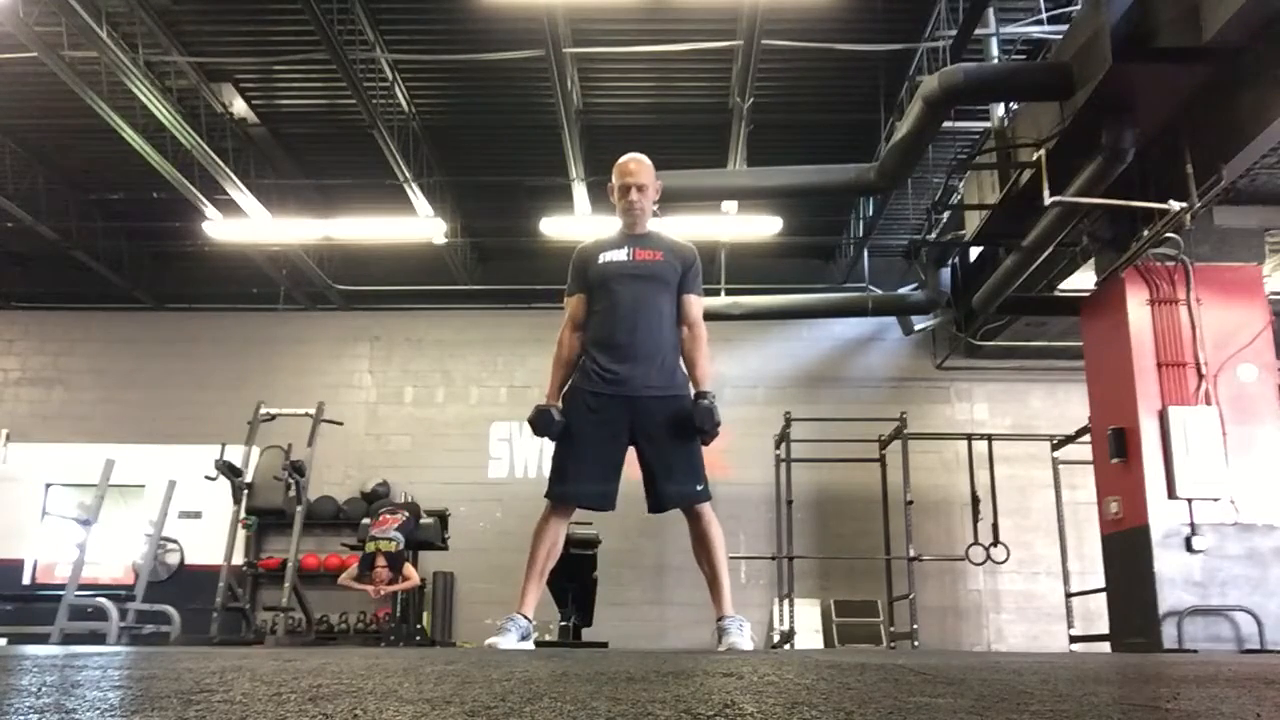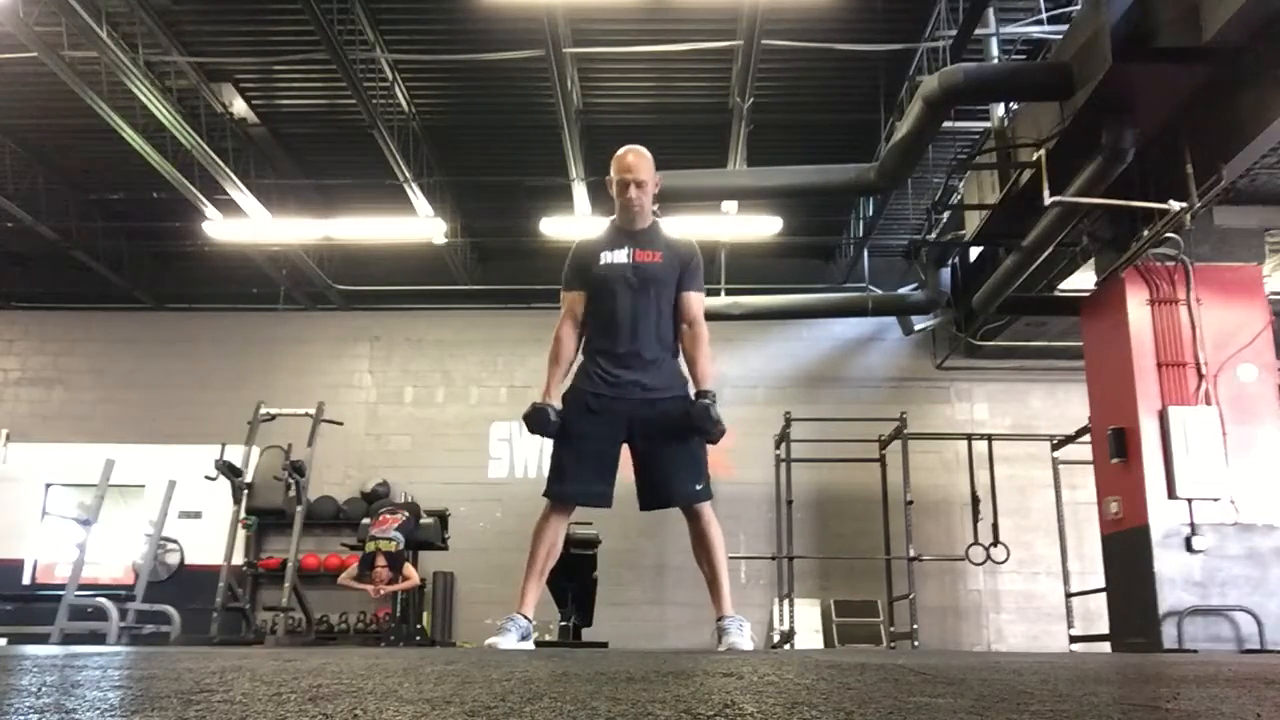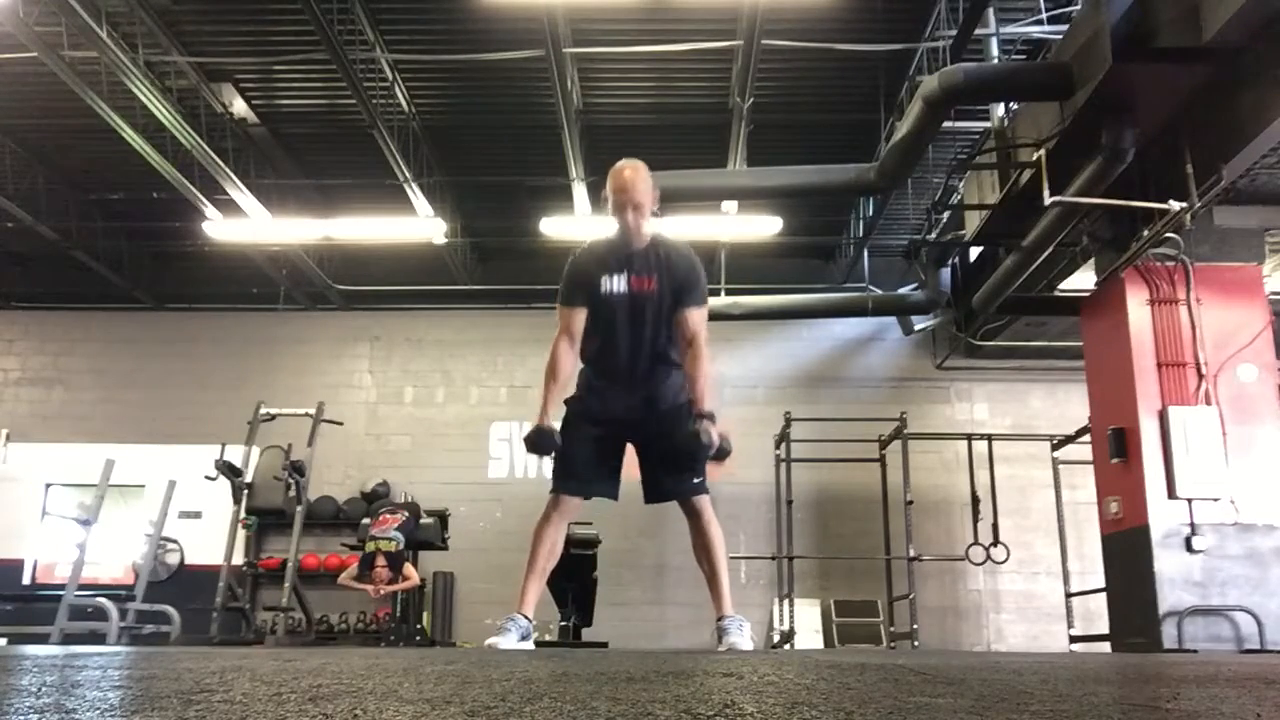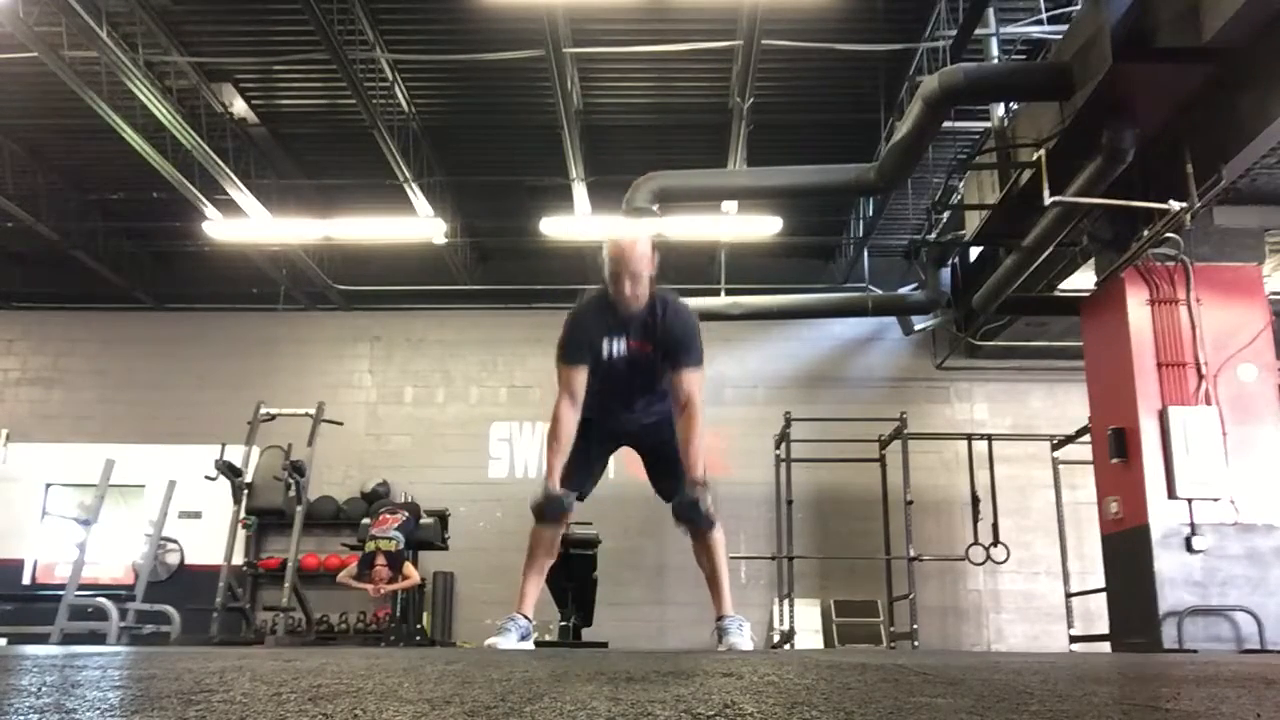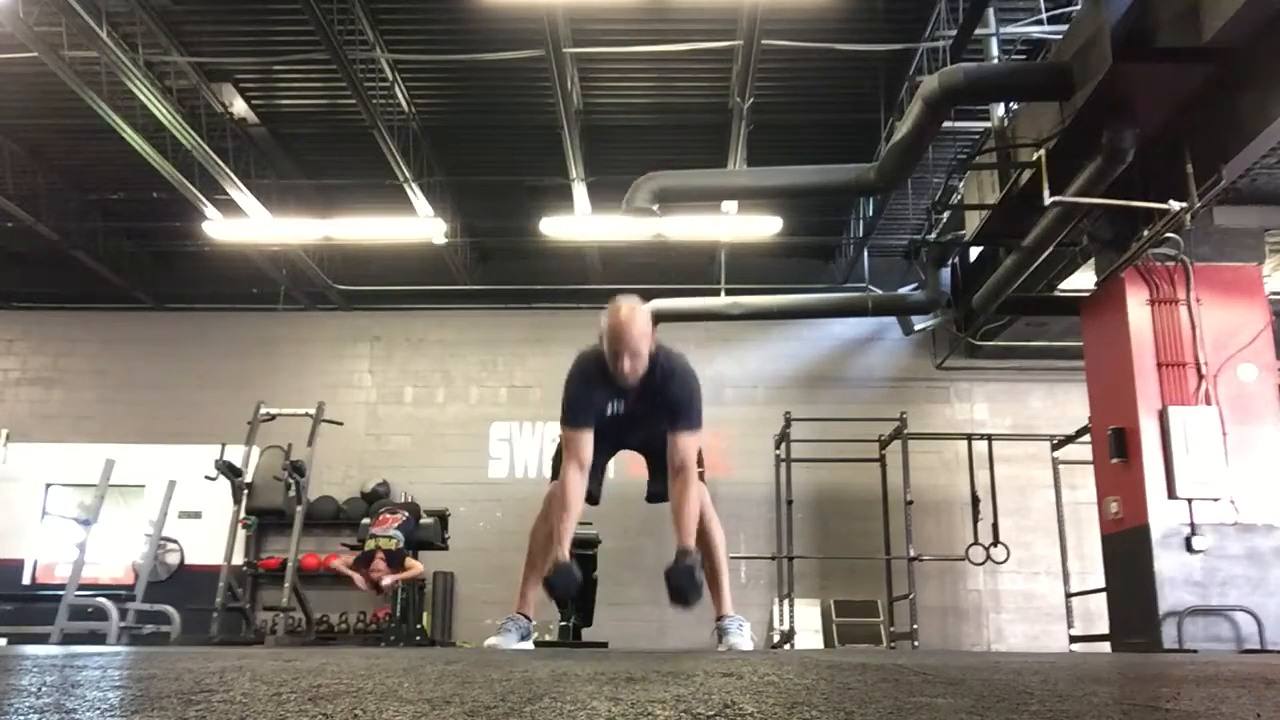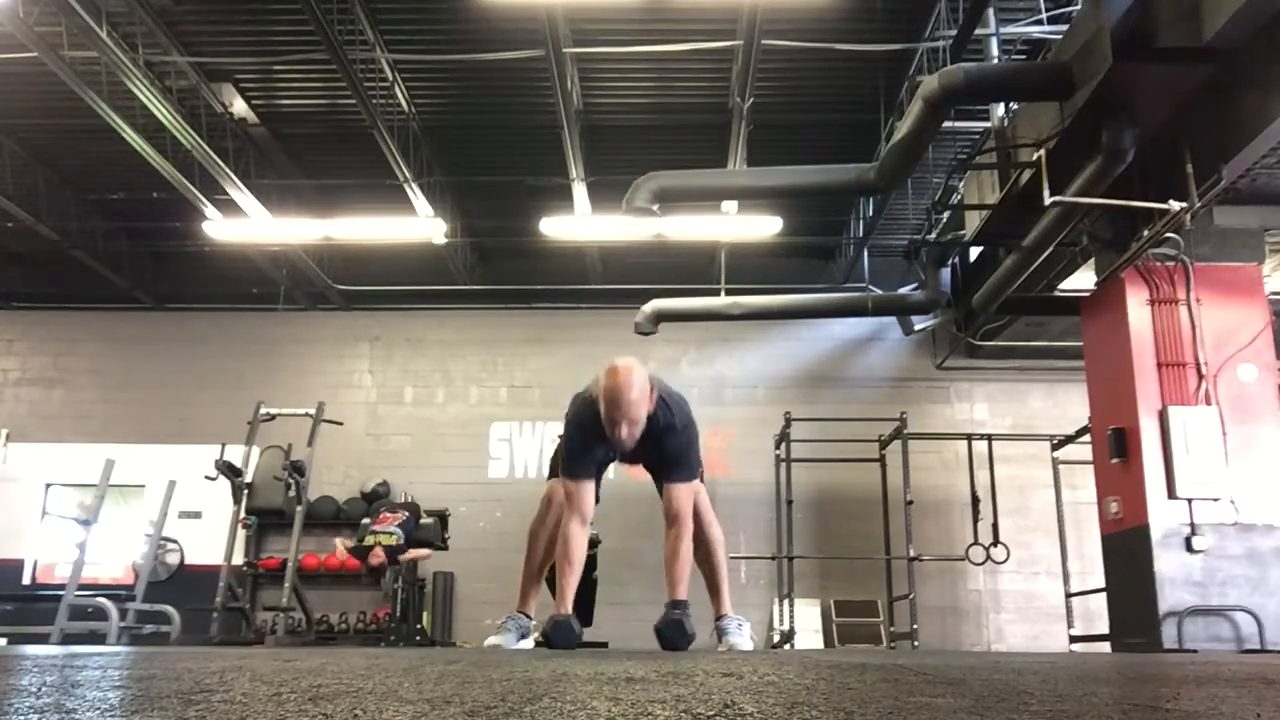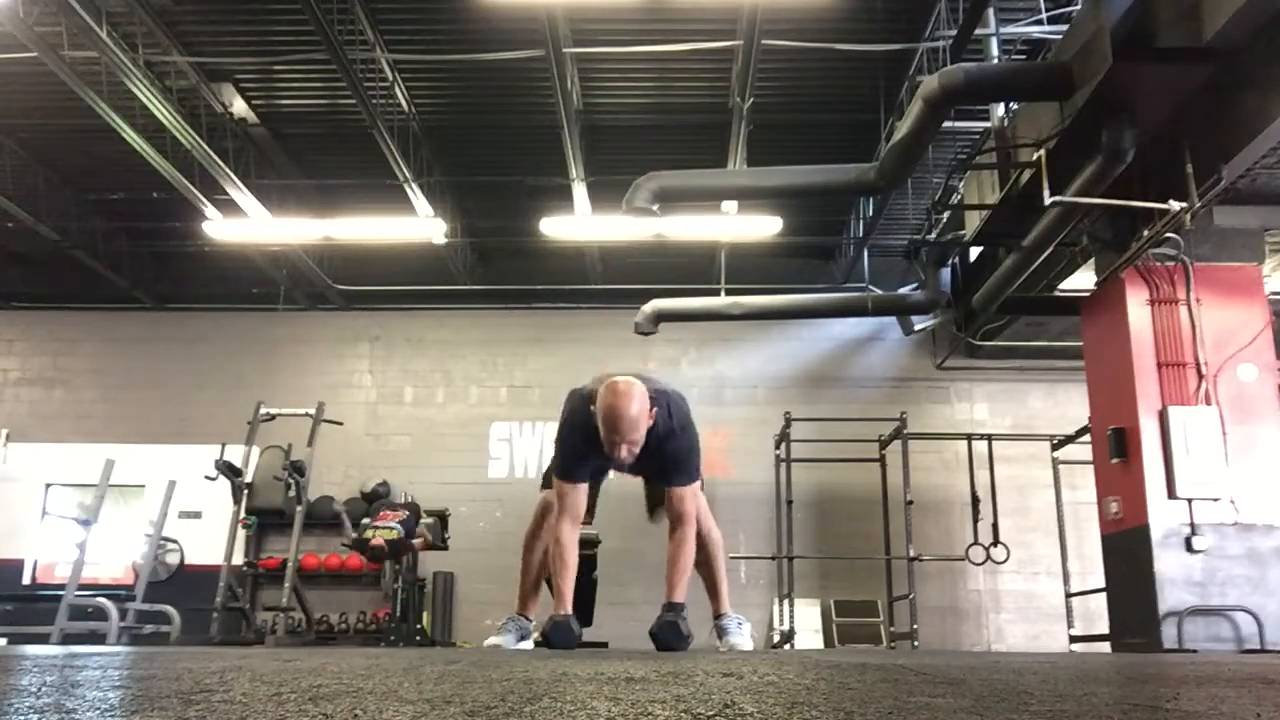
dt=0.2s
person 1, frame 1
left shoulder: (681, 254)
right shoulder: (589, 254)
left elbow: (693, 329)
right elbow: (573, 330)
left wrist: (704, 394)
right wrist: (552, 396)
left hip: (664, 396)
right hip: (595, 397)
left knee: (697, 504)
right knee: (561, 503)
left ankle: (729, 620)
right ankle: (521, 621)
person 1, frame 2
left shoulder: (682, 252)
right shoulder: (587, 251)
left elbow: (693, 325)
right elbow: (570, 326)
left wrist: (705, 393)
right wrist: (548, 394)
left hip: (664, 400)
right hip: (593, 400)
left knee: (697, 505)
right knee: (561, 505)
left ankle: (728, 619)
right ankle: (521, 620)
person 1, frame 3
left shoulder: (680, 262)
right shoulder: (586, 264)
left elbow: (694, 342)
right elbow: (567, 342)
left wrist: (703, 412)
right wrist: (547, 412)
left hip: (665, 403)
right hip: (595, 404)
left knee: (697, 501)
right knee: (563, 501)
left ankle: (729, 619)
right ankle: (521, 620)
person 1, frame 4
left shoulder: (678, 317)
right shoulder: (583, 318)
left elbow: (689, 403)
right elbow: (568, 401)
left wrist: (694, 477)
right wrist: (553, 481)
left hip: (658, 413)
right hip: (596, 414)
left knee: (698, 500)
right knee: (554, 504)
left ankle: (728, 620)
right ankle: (520, 621)
person 1, frame 5
left shoulder: (677, 375)
right shoulder: (584, 373)
left elbow: (682, 471)
right elbow: (576, 468)
left wrist: (686, 551)
right wrist: (560, 554)
left hip: (658, 423)
right hip: (599, 423)
left knee: (699, 500)
right knee: (556, 496)
left ankle: (728, 619)
right ankle: (521, 620)
person 1, frame 6
left shoulder: (676, 421)
right shoulder: (583, 418)
left elbow: (679, 520)
right elbow: (577, 520)
left wrist: (677, 605)
right wrist: (564, 610)
left hip: (659, 442)
right hip: (594, 442)
left knee: (698, 508)
right knee: (554, 503)
left ankle: (727, 619)
right ankle: (521, 619)
person 1, frame 7
left shoulder: (675, 424)
right shoulder: (579, 419)
left elbow: (683, 523)
right elbow: (568, 522)
left wrist: (674, 607)
right wrist: (562, 613)
left knee: (695, 510)
right knee: (551, 508)
left ankle: (726, 620)
right ankle: (519, 622)
